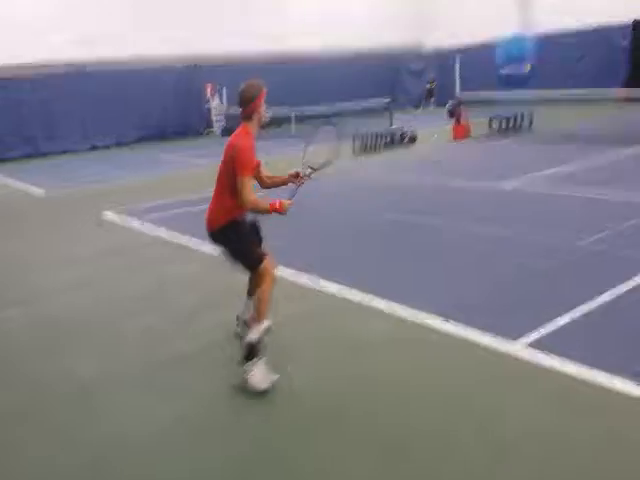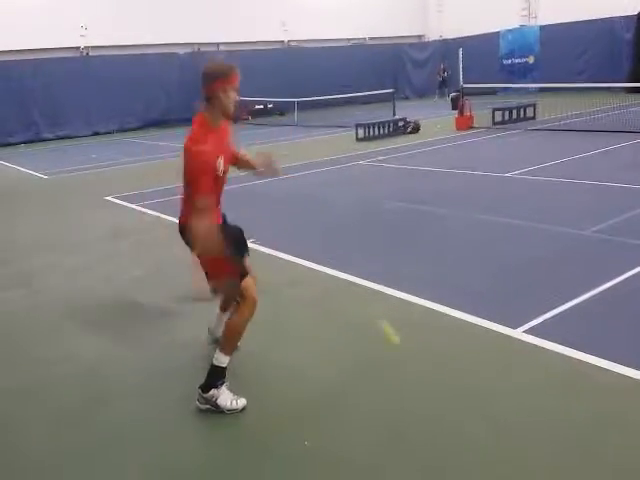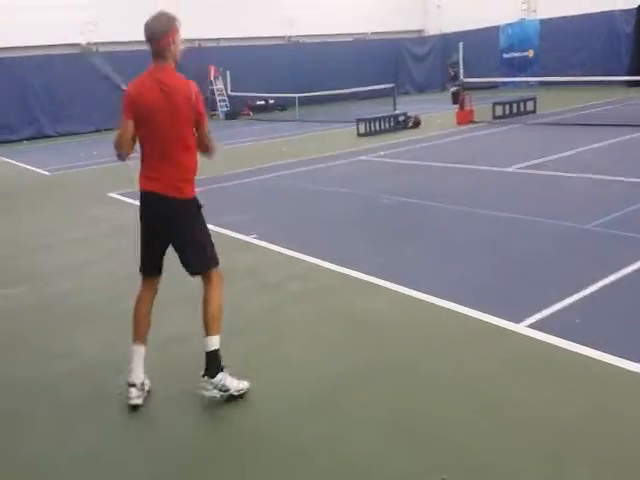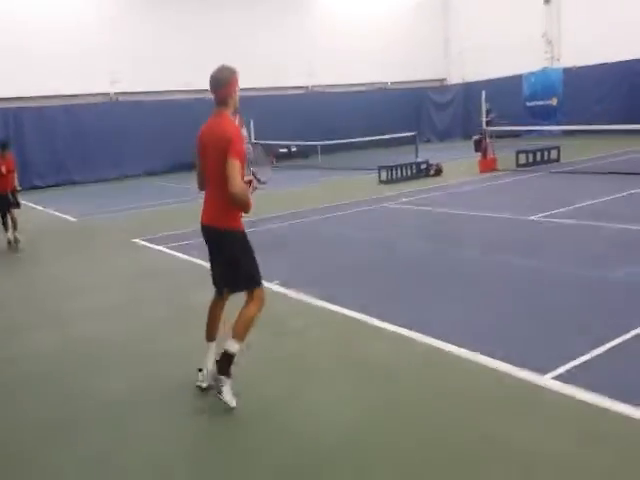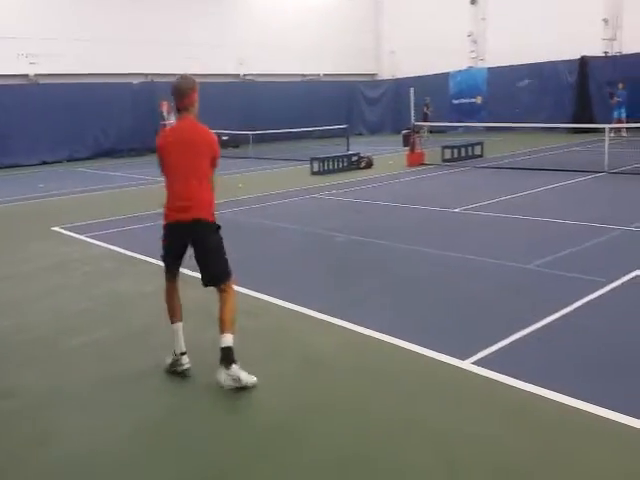
dt=0.7s
person 1, frame 1
left shoulder: (245, 139)
right shoulder: (242, 144)
left elbow: (263, 179)
right elbow: (248, 201)
left wrist: (288, 178)
right wrist: (277, 206)
left hip: (230, 217)
right hip: (225, 222)
left knee: (260, 261)
right knee: (267, 271)
left ankle: (247, 318)
right ankle: (252, 359)
person 1, frame 2
left shoulder: (215, 123)
right shoulder: (201, 150)
right elbow: (199, 220)
left wrist: (253, 161)
right wrist: (214, 271)
left hip: (213, 217)
right hip: (204, 227)
left knee: (244, 274)
right knee: (248, 296)
left ankle: (222, 328)
right ankle: (211, 388)
person 1, frame 3
left shoulder: (134, 90)
right shoulder: (188, 89)
left elbow: (122, 149)
right elbow: (208, 148)
left hip: (150, 196)
right hip: (180, 198)
left knee: (149, 282)
right knee: (211, 277)
left ankle: (136, 379)
right ankle: (213, 371)
person 1, frame 4
left shoulder: (205, 130)
right shoulder: (233, 132)
right elbow: (235, 189)
left wrist: (239, 185)
right wrist: (247, 201)
left hip: (210, 223)
right hip: (227, 226)
left knee: (222, 292)
right knee: (256, 296)
left ankle: (208, 368)
right ankle: (222, 366)
person 1, frame 5
left shoulder: (162, 138)
right shoulder: (208, 137)
left hip: (174, 220)
right hip: (203, 220)
left knee: (171, 280)
right knee: (226, 289)
left ankle: (180, 354)
right ankle: (228, 364)
